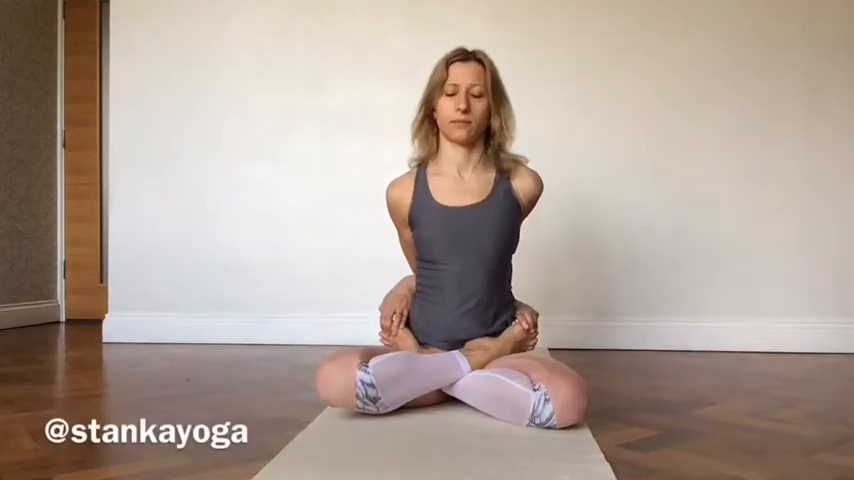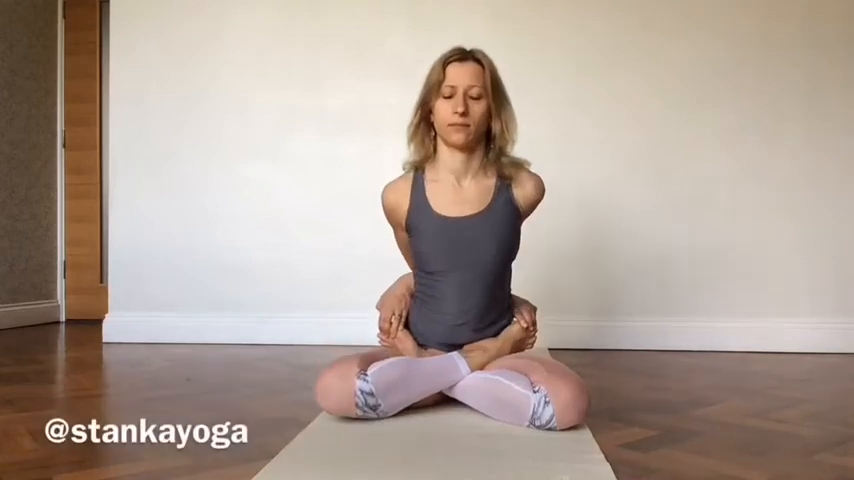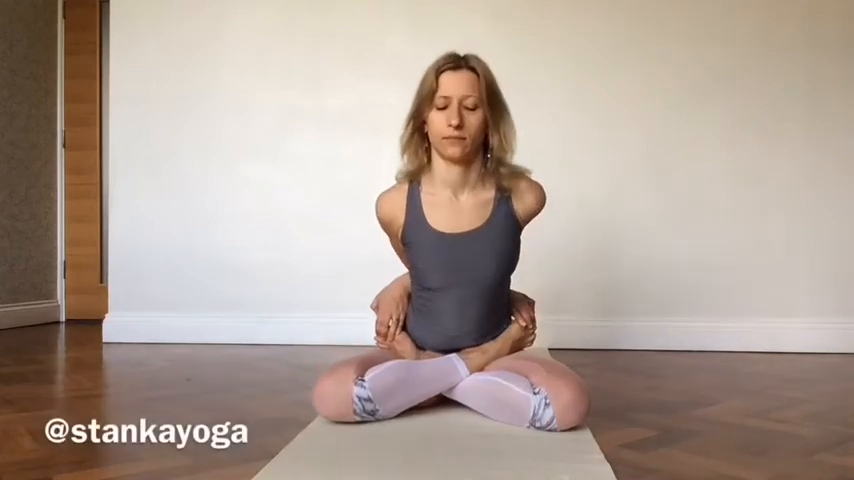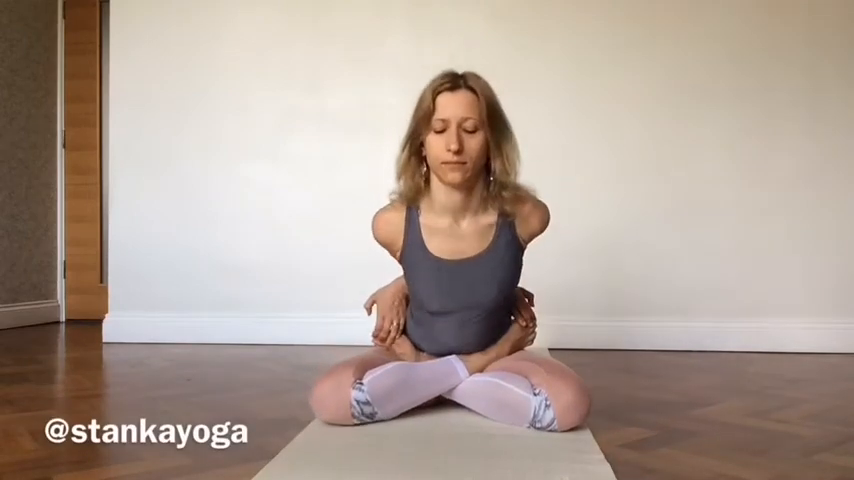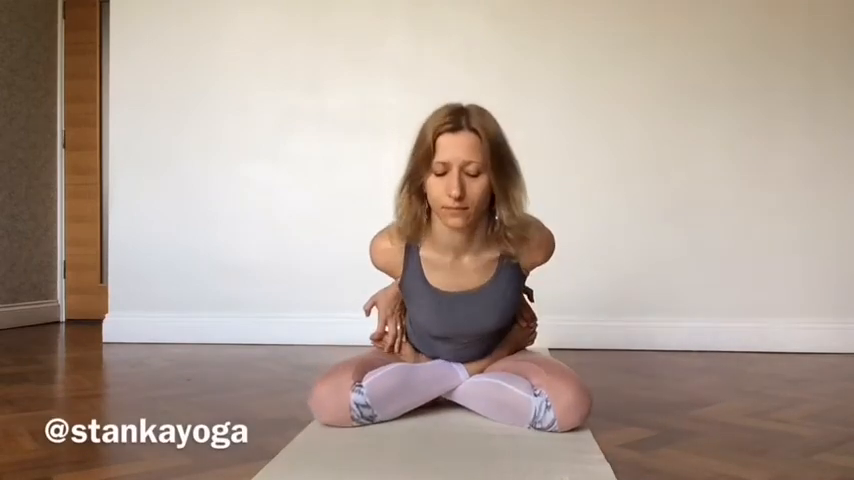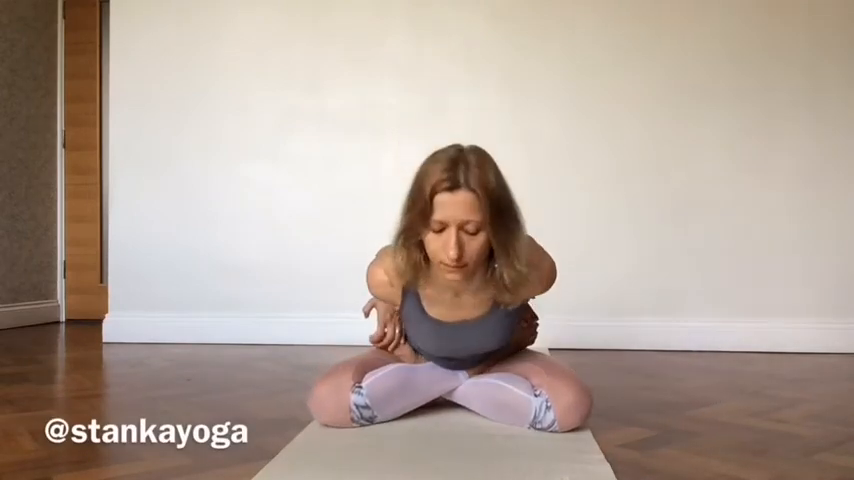
dt=0.3s
person 1, frame 1
left shoulder: (522, 184)
right shoulder: (403, 192)
left hip: (498, 346)
right hip: (423, 345)
left knee: (569, 401)
right knee: (333, 379)
left ankle: (423, 375)
right ankle: (475, 367)
person 1, frame 2
left shoulder: (524, 188)
right shoulder: (399, 195)
left hip: (496, 348)
right hip: (421, 346)
left knee: (569, 403)
right knee: (332, 389)
left ankle: (424, 375)
right ankle: (473, 368)
person 1, frame 3
left shoulder: (523, 197)
right shoulder: (394, 205)
left hip: (494, 352)
right hip: (416, 351)
left knee: (570, 404)
right knee: (329, 396)
left ankle: (424, 378)
right ankle: (468, 371)
person 1, frame 4
left shoulder: (527, 215)
right shoulder: (392, 224)
left hip: (494, 355)
right hip: (416, 354)
left knee: (571, 404)
right knee: (327, 399)
left ankle: (425, 380)
right ankle: (467, 372)
person 1, frame 5
left shoulder: (531, 243)
right shoulder: (391, 248)
left hip: (495, 358)
right hip: (414, 355)
left knee: (571, 405)
right knee: (326, 400)
right ankle: (462, 377)
person 1, frame 6
left shoulder: (532, 271)
right shoulder: (387, 275)
left hip: (495, 363)
right hip: (416, 359)
left knee: (572, 406)
right knee: (325, 402)
left ankle: (434, 385)
